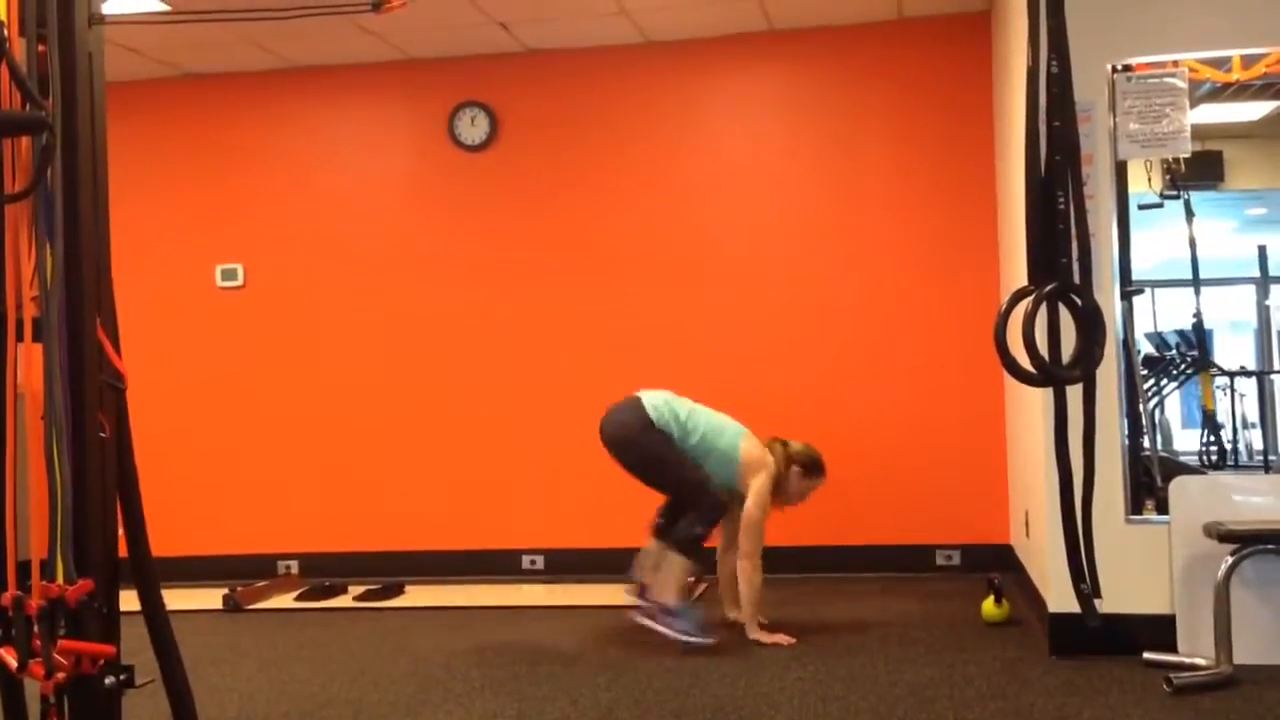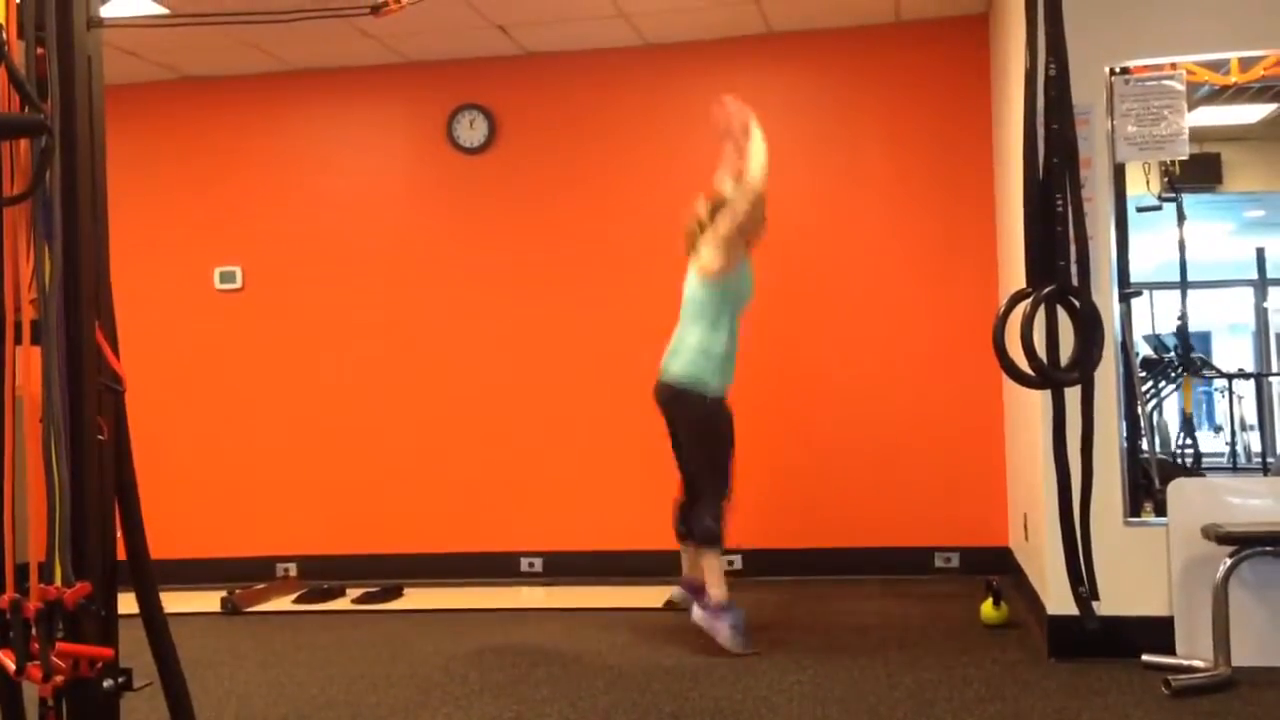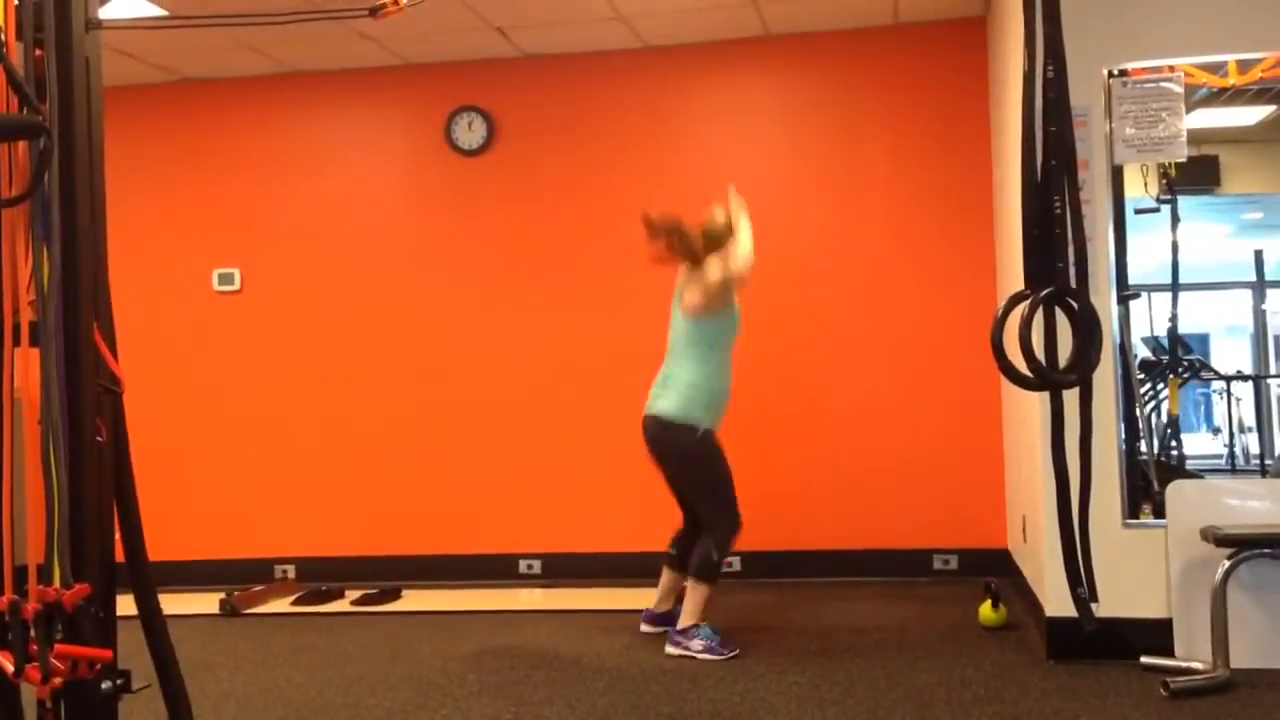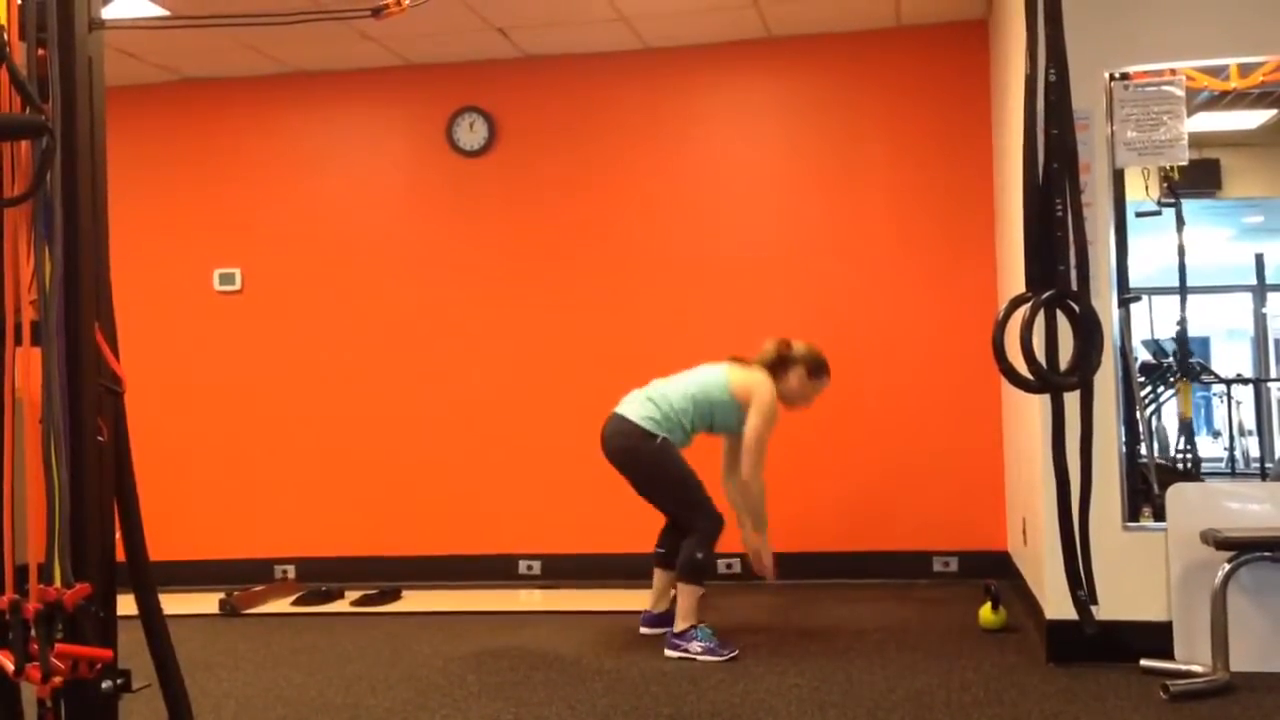
dt=0.5s
person 1, frame 1
left shoulder: (751, 470)
right shoulder: (763, 473)
left elbow: (730, 544)
right elbow: (749, 555)
left wrist: (732, 607)
right wrist: (753, 627)
left hip: (634, 418)
right hip: (634, 423)
left knee: (685, 504)
right knee: (705, 506)
left ankle: (649, 591)
right ankle: (669, 608)
person 1, frame 2
left shoulder: (713, 249)
right shoulder: (722, 247)
left elbow: (732, 193)
right elbow: (754, 187)
left wrist: (736, 147)
right wrist: (753, 134)
left hip: (680, 384)
right hip: (694, 388)
left knee: (698, 487)
right knee: (712, 490)
left ankle: (693, 582)
right ankle: (713, 600)
person 1, frame 3
left shoulder: (696, 281)
right shoulder: (708, 281)
right elbow: (740, 265)
left wrist: (729, 220)
right wrist: (741, 220)
left hip: (665, 421)
right hip: (684, 426)
left knee: (700, 520)
right knee: (723, 523)
left ankle: (661, 610)
right ankle: (687, 629)
person 1, frame 4
left shoulder: (748, 384)
right shoulder: (766, 394)
left elbow: (733, 469)
right elbow: (749, 474)
left wrist: (747, 526)
right wrist: (760, 534)
left hip: (624, 427)
right hip: (638, 433)
left knee: (684, 519)
right knee: (704, 521)
left ankle: (658, 613)
right ankle: (684, 634)
